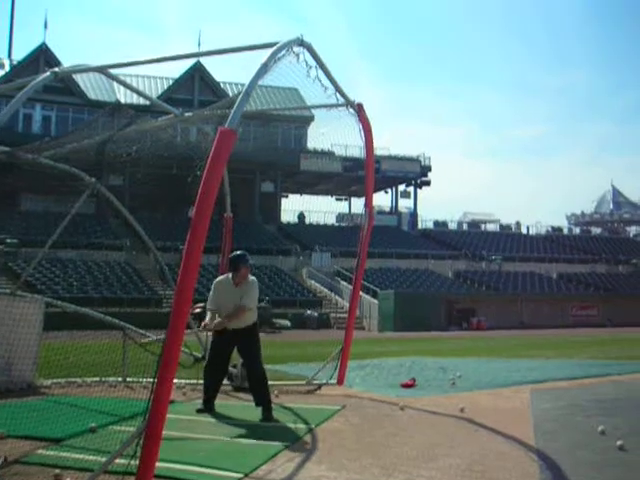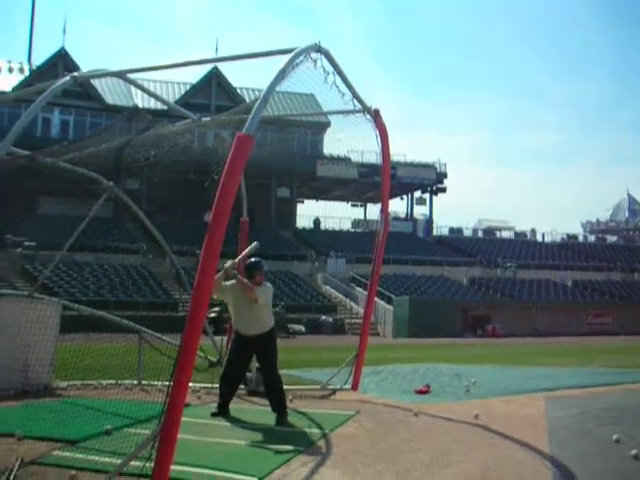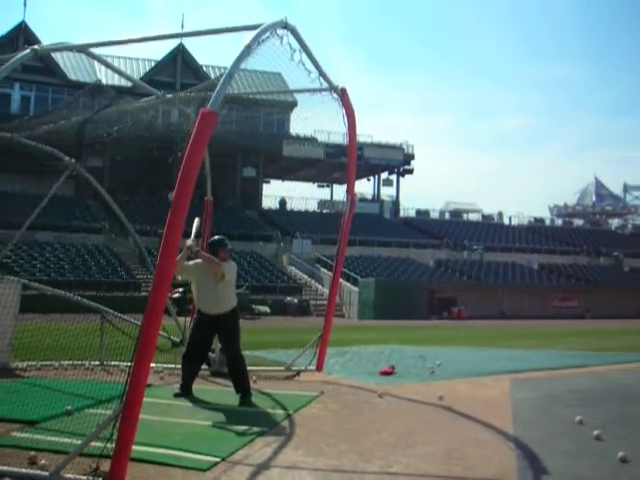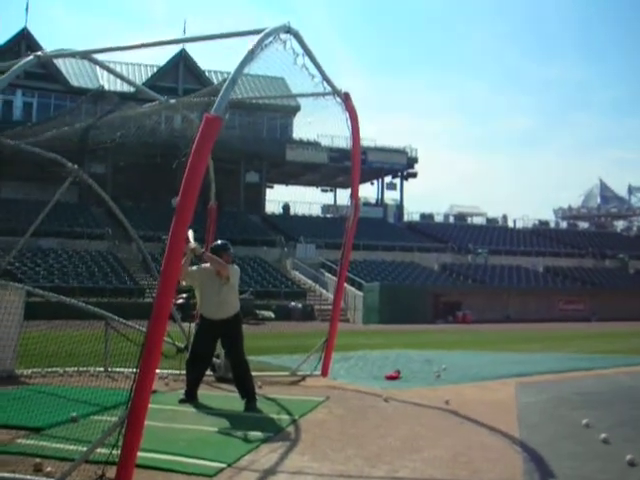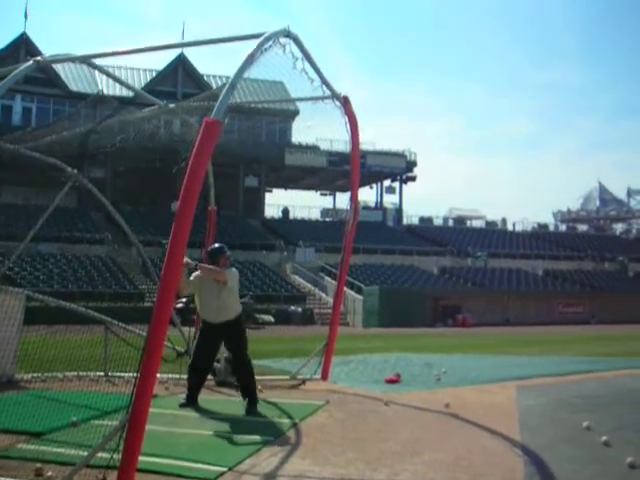
dt=0.5s
person 1, frame 1
left shoulder: (252, 283)
right shoulder: (220, 283)
left elbow: (244, 308)
right elbow: (212, 308)
left wrist: (223, 321)
right wrist: (209, 320)
left hip: (247, 330)
right hip: (223, 331)
left knee: (255, 369)
right knee: (212, 367)
left ankle: (266, 408)
right ankle: (208, 402)
person 1, frame 2
left shoulder: (267, 289)
right shoulder: (233, 287)
left elbow: (251, 292)
right elbow: (213, 288)
left wrist: (233, 274)
right wrist: (225, 272)
left hip: (265, 337)
right hip: (242, 337)
left knee: (271, 375)
right knee: (230, 373)
left ankle: (281, 413)
right ankle: (223, 406)
person 1, frame 3
left shoulder: (231, 266)
right shoulder: (197, 266)
left elbow: (217, 267)
right elbow: (177, 269)
left wrist: (196, 251)
right wrist: (186, 251)
left hip: (227, 316)
right hip: (204, 316)
left knee: (234, 355)
right knee: (192, 353)
left ankle: (245, 393)
right ankle: (186, 387)
person 1, frame 4
left shoulder: (234, 271)
right shoulder: (201, 271)
left elbow: (222, 267)
right elbow: (182, 276)
left wrist: (201, 252)
right wrist: (189, 255)
left hip: (230, 321)
right hip: (207, 321)
left knee: (238, 361)
right knee: (195, 359)
left ankle: (250, 399)
right ankle: (190, 393)
person 1, frame 5
left shoulder: (233, 274)
right shoulder: (199, 277)
left elbow: (218, 274)
right elbow: (182, 290)
left wrist: (194, 265)
right wrist: (184, 268)
left hip: (233, 324)
right hip: (209, 326)
left knee: (242, 362)
right knee: (198, 363)
left ankle: (252, 402)
right ankle: (191, 398)
